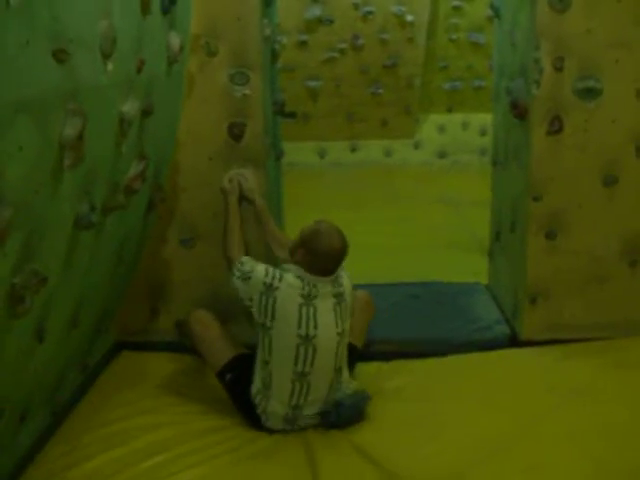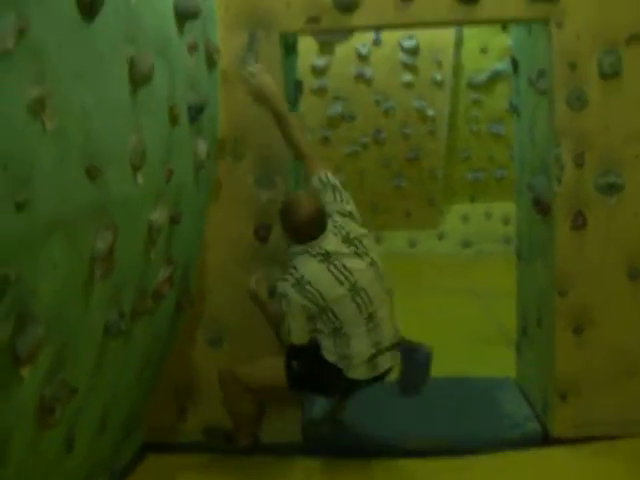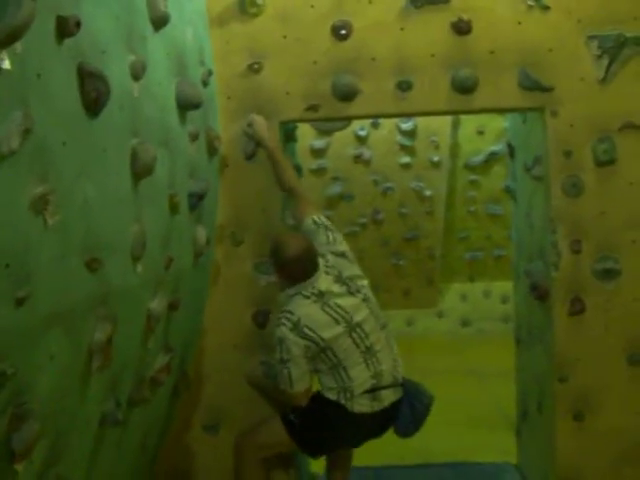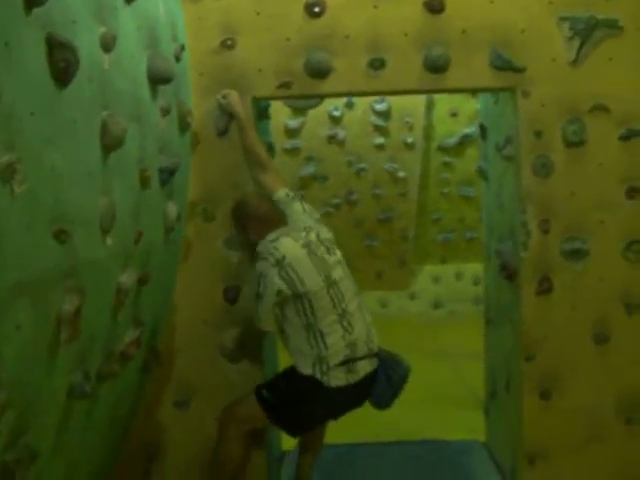
dt=1s
person 1, frame 1
left shoulder: (271, 285)
right shoulder: (341, 282)
left elbow: (236, 257)
right elbow: (282, 247)
left wrist: (232, 199)
right wrist: (256, 200)
left hip: (271, 417)
right hip: (332, 407)
left knee: (198, 319)
right knee: (363, 299)
person 1, frame 2
left shoulder: (296, 283)
right shoulder: (346, 221)
left elbow: (297, 342)
right elbow: (309, 158)
left wrist: (263, 303)
right wrist: (273, 101)
left hip: (347, 371)
right hip: (387, 355)
left knee: (233, 376)
left ankle: (243, 442)
person 1, frame 3
left shoulder: (291, 324)
right shoulder: (337, 258)
left elbow: (297, 398)
right elbow: (299, 195)
left wrist: (260, 382)
right wrist: (269, 142)
left hip: (354, 413)
right hip: (391, 400)
left knee: (248, 446)
person 1, frame 4
left shoulder: (274, 261)
right shoulder: (308, 225)
left elbow: (262, 325)
right elbow: (265, 172)
right wrist: (242, 117)
left hip: (331, 383)
right hip: (365, 370)
left knee: (233, 419)
